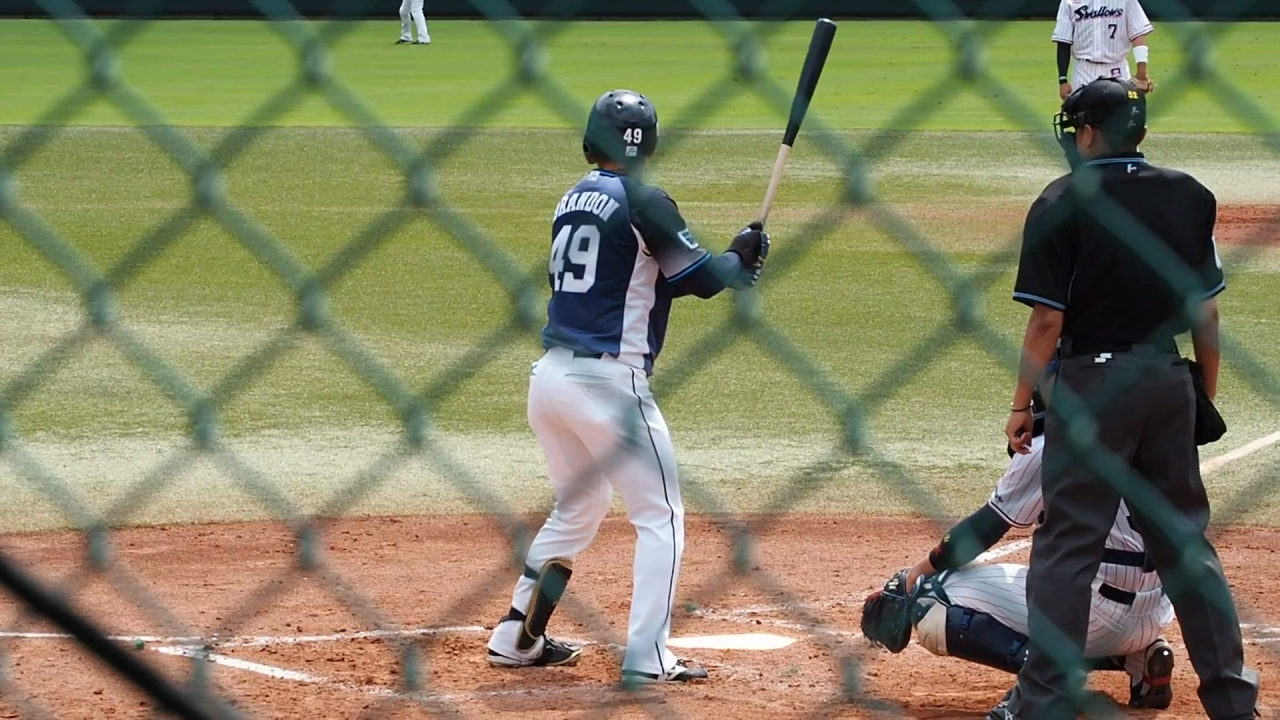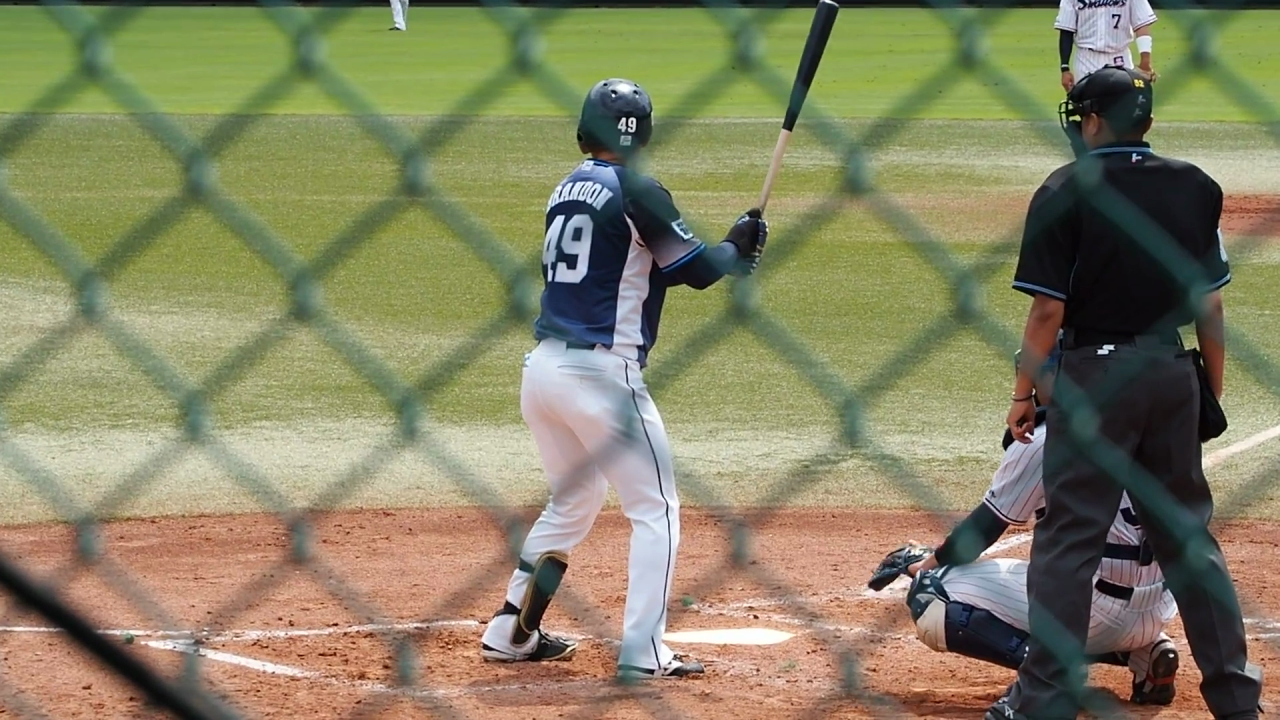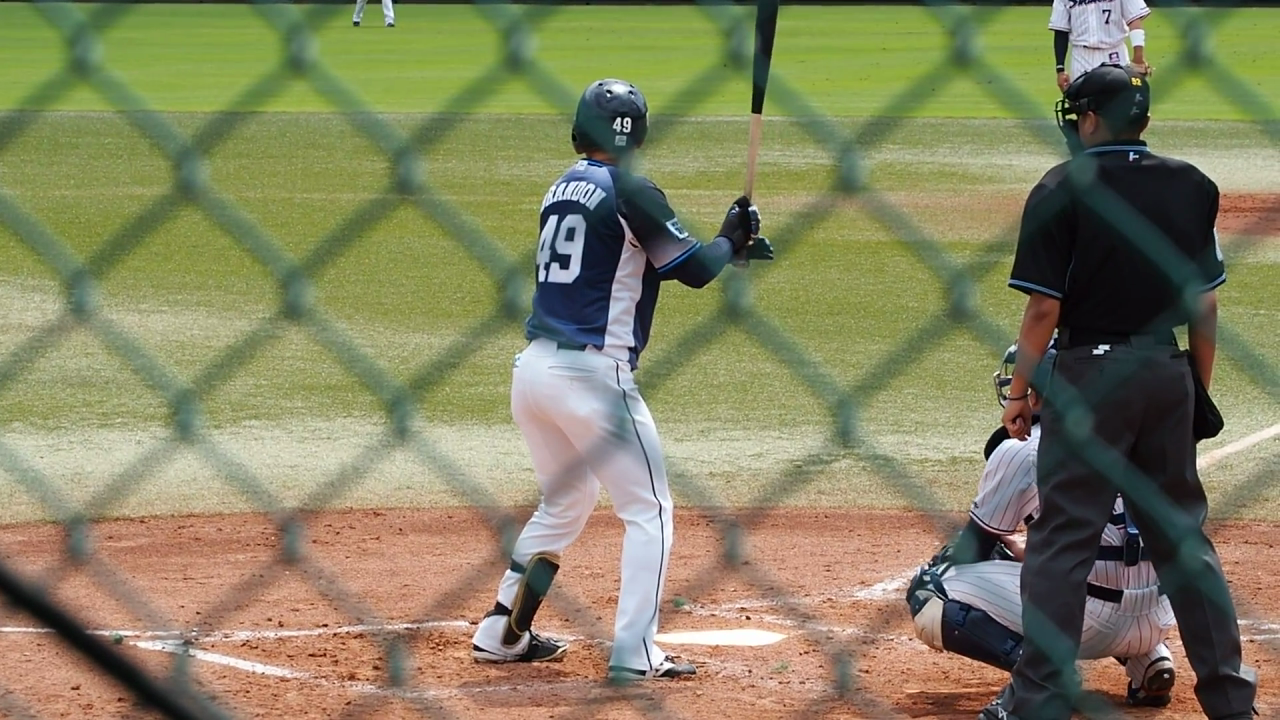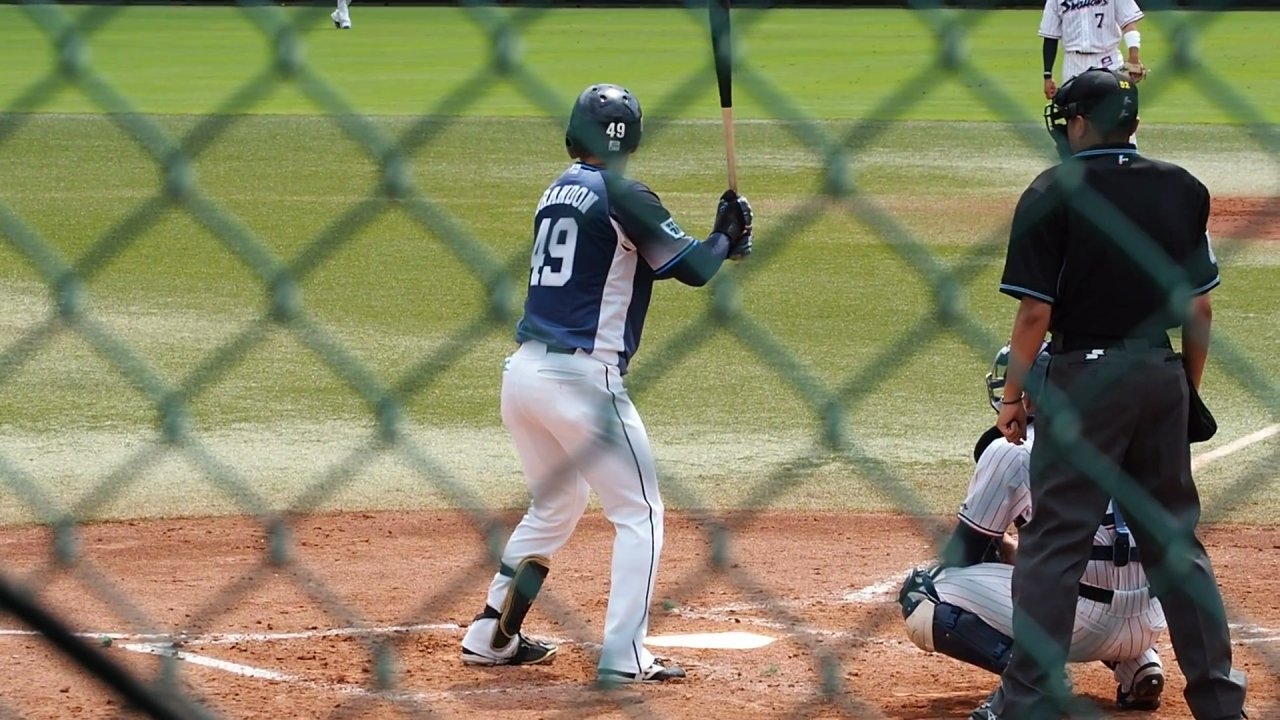
dt=0.5s
person 1, frame 1
left shoulder: (1063, 202)
right shoulder: (1190, 196)
left elbow: (1047, 318)
right elbow: (1206, 311)
left wrist: (1022, 402)
right wrist: (1205, 397)
left hip: (1094, 382)
right hip: (1169, 379)
left knee: (1067, 544)
right knee: (1185, 539)
person 1, frame 2
left shoulder: (1066, 190)
right shoulder: (1196, 186)
left elbow: (1048, 309)
right elbow: (1209, 301)
left wrist: (1023, 392)
right wrist: (1212, 390)
left hip: (1095, 373)
right hip: (1173, 371)
left knee: (1069, 537)
right knee: (1188, 531)
person 1, frame 3
left shoulder: (1062, 188)
right shoulder: (1192, 186)
left elbow: (1044, 307)
right elbow: (1204, 302)
left wrist: (1019, 390)
right wrist: (1199, 390)
left hip: (1090, 372)
right hip: (1167, 372)
left knee: (1062, 538)
right knee: (1181, 532)
person 1, frame 4
left shoulder: (1053, 192)
right shoulder: (1183, 189)
left elbow: (1035, 310)
right elbow: (1200, 306)
left wrist: (1013, 394)
right wrist: (1187, 386)
left hip: (1086, 377)
right hip: (1162, 375)
left knee: (1055, 541)
right knee: (1174, 538)
person 2, frame 1
left shoulder: (571, 200)
right shoulder: (642, 202)
right elbow: (702, 280)
left wrist: (726, 264)
right wrist: (740, 255)
left hip: (550, 375)
right hip: (607, 381)
left knee: (576, 510)
right knee: (660, 517)
left ankle: (516, 637)
right ankle: (647, 658)
person 2, frame 2
left shoulder: (566, 189)
right shoulder: (636, 191)
right elbow: (697, 270)
left wrist: (727, 252)
right wrist: (737, 245)
left hip: (543, 367)
right hip: (600, 372)
left knee: (571, 503)
right knee: (655, 510)
left ankle: (510, 631)
right ankle: (643, 653)
person 2, frame 3
left shoulder: (560, 188)
right shoulder: (630, 193)
right elbow: (694, 270)
left wrist: (730, 247)
right wrist: (730, 237)
left hip: (534, 367)
right hip: (592, 374)
left knee: (563, 504)
right knee: (649, 511)
left ankle: (502, 633)
right ankle: (634, 655)
person 2, frame 4
left shoulder: (557, 191)
right shoulder: (623, 196)
right elbow: (694, 269)
left wrist: (717, 239)
right wrist: (725, 234)
left hip: (524, 371)
right hip: (581, 378)
left knee: (554, 507)
right knee: (640, 513)
left ankle: (492, 635)
right ankle: (624, 657)
person 3, frame 1
left shoulder: (1048, 448)
left elbow: (983, 529)
left wrist: (912, 577)
left hip: (1098, 614)
right hip: (1153, 616)
left knee: (929, 600)
right ankle: (1139, 657)
person 3, frame 2
left shoulder: (1040, 442)
left elbow: (982, 531)
left wrist: (926, 566)
left hip: (1098, 611)
right hip: (1156, 612)
left knee: (929, 594)
right ankle: (1146, 652)
person 3, frame 3
left shoulder: (1020, 449)
left elbow: (974, 547)
left wrist: (950, 561)
left hip: (1092, 619)
right hip: (1156, 620)
left knee: (929, 591)
right ankle: (1149, 660)
person 3, frame 4
left shoulder: (1010, 449)
left elbow: (961, 555)
right wrist: (1018, 553)
left hip: (1080, 621)
right hip: (1146, 624)
left knee: (922, 593)
right ankle: (1137, 665)
